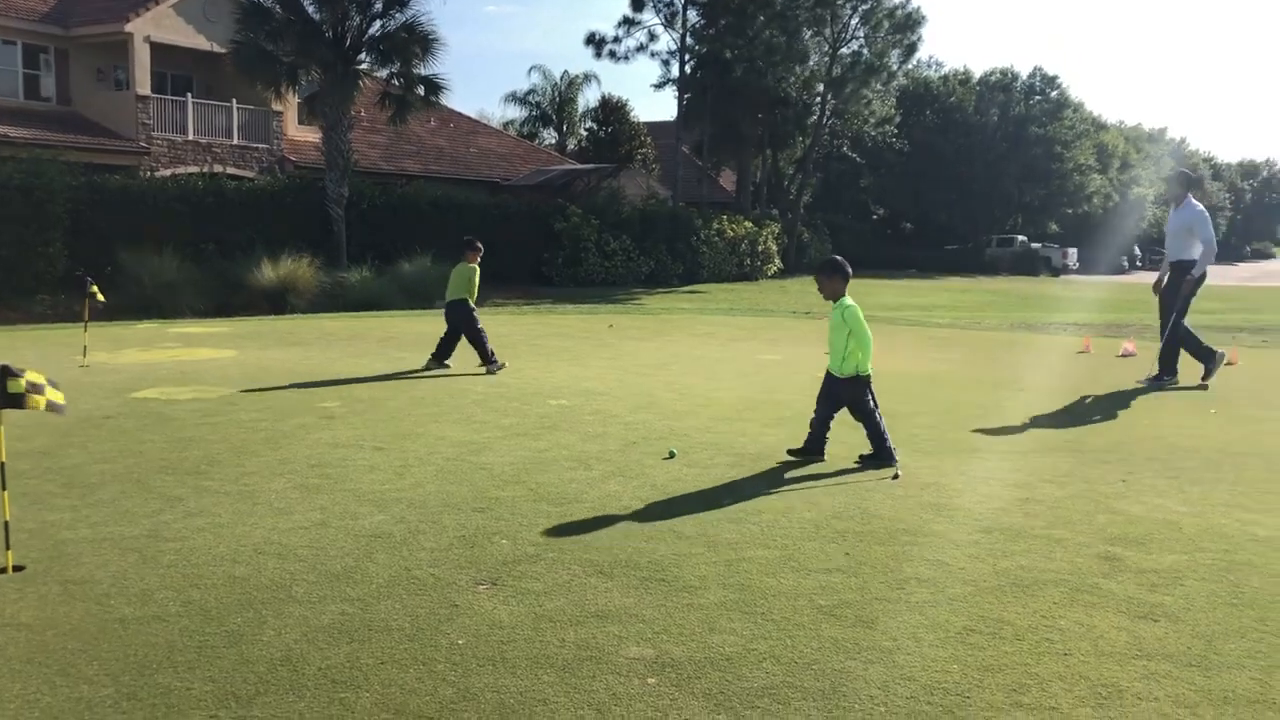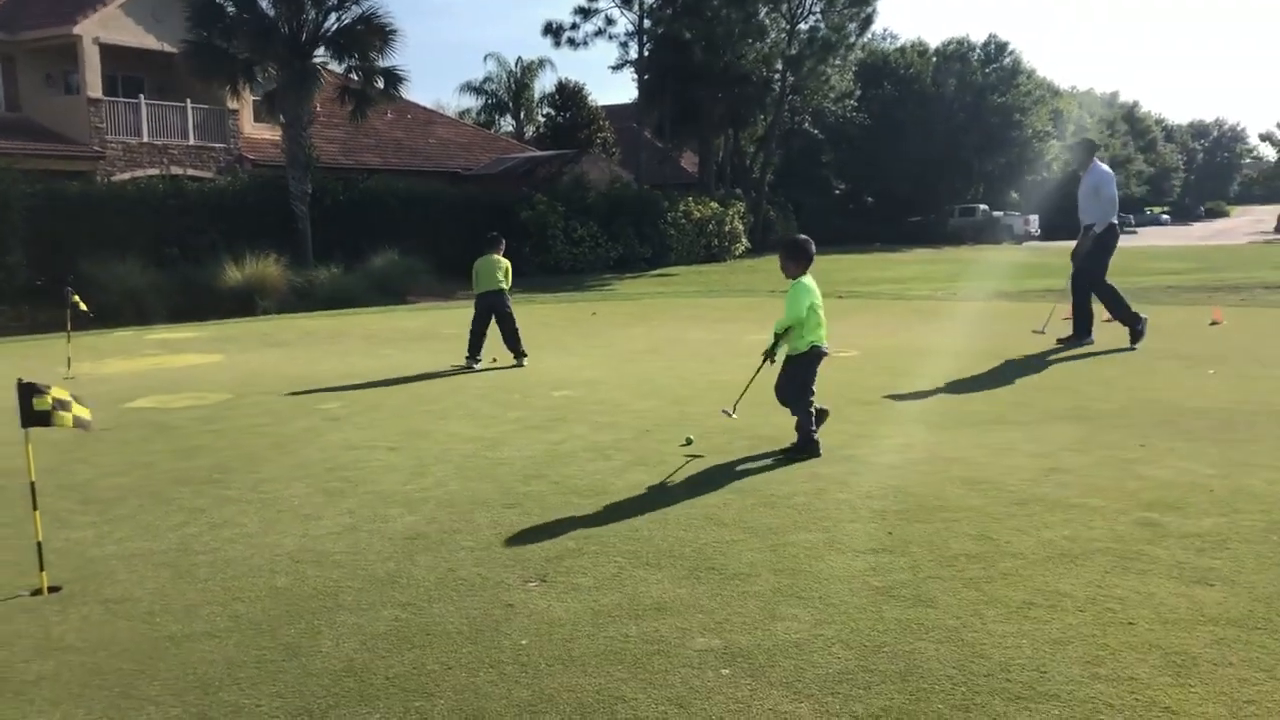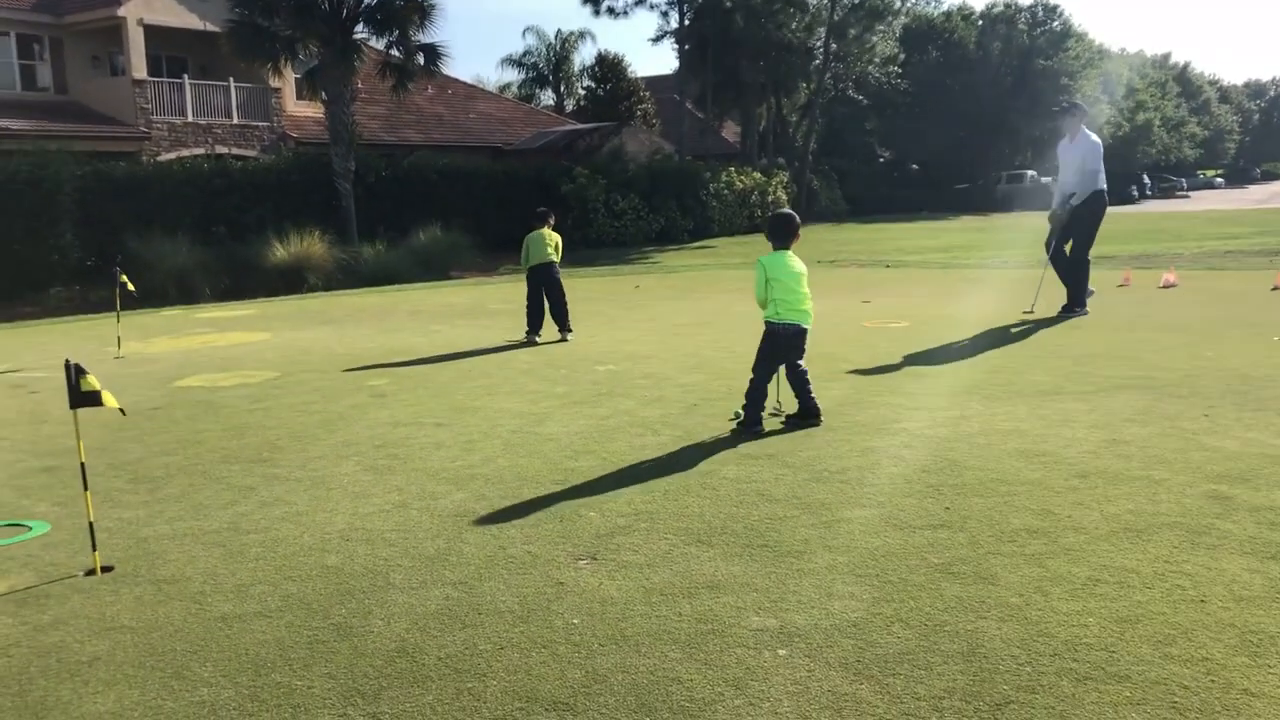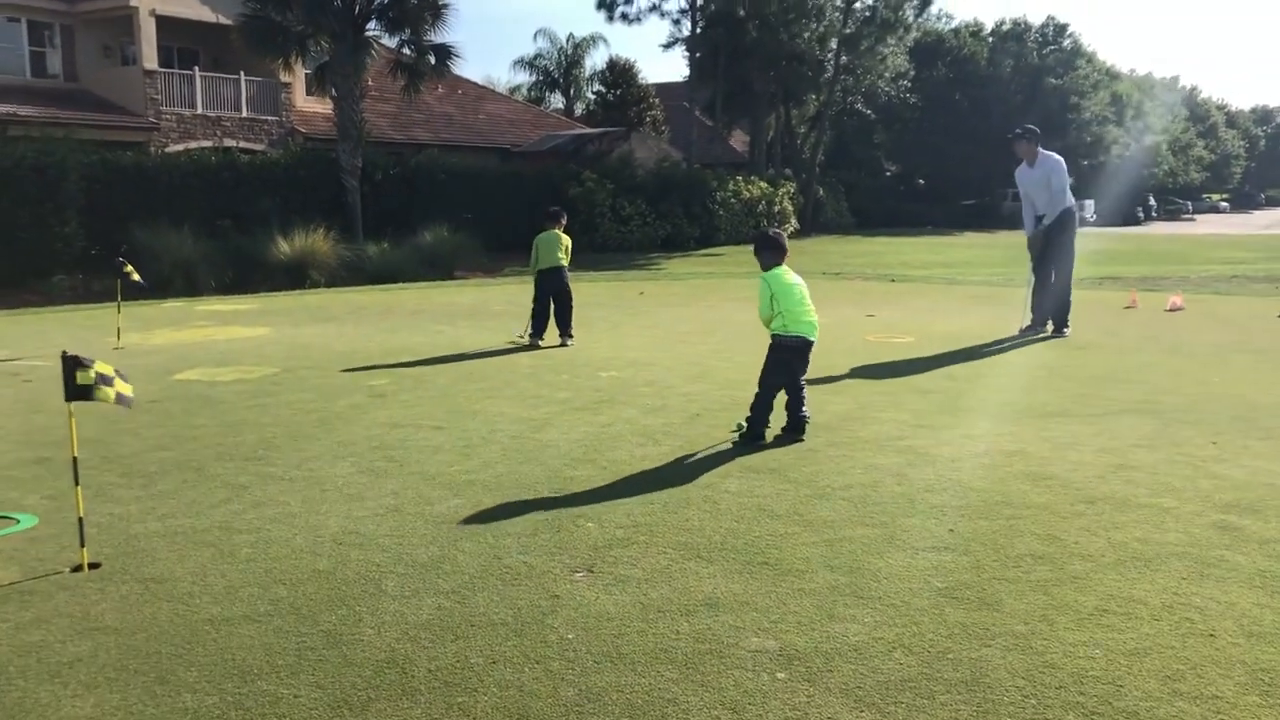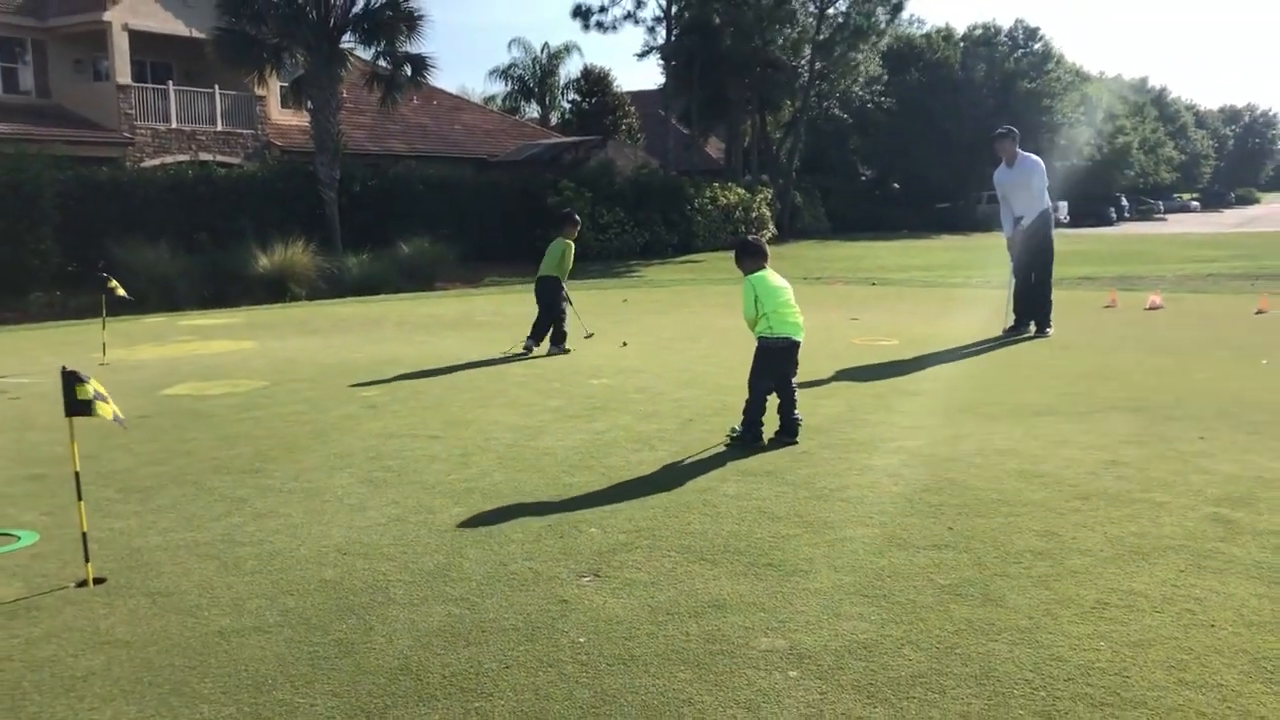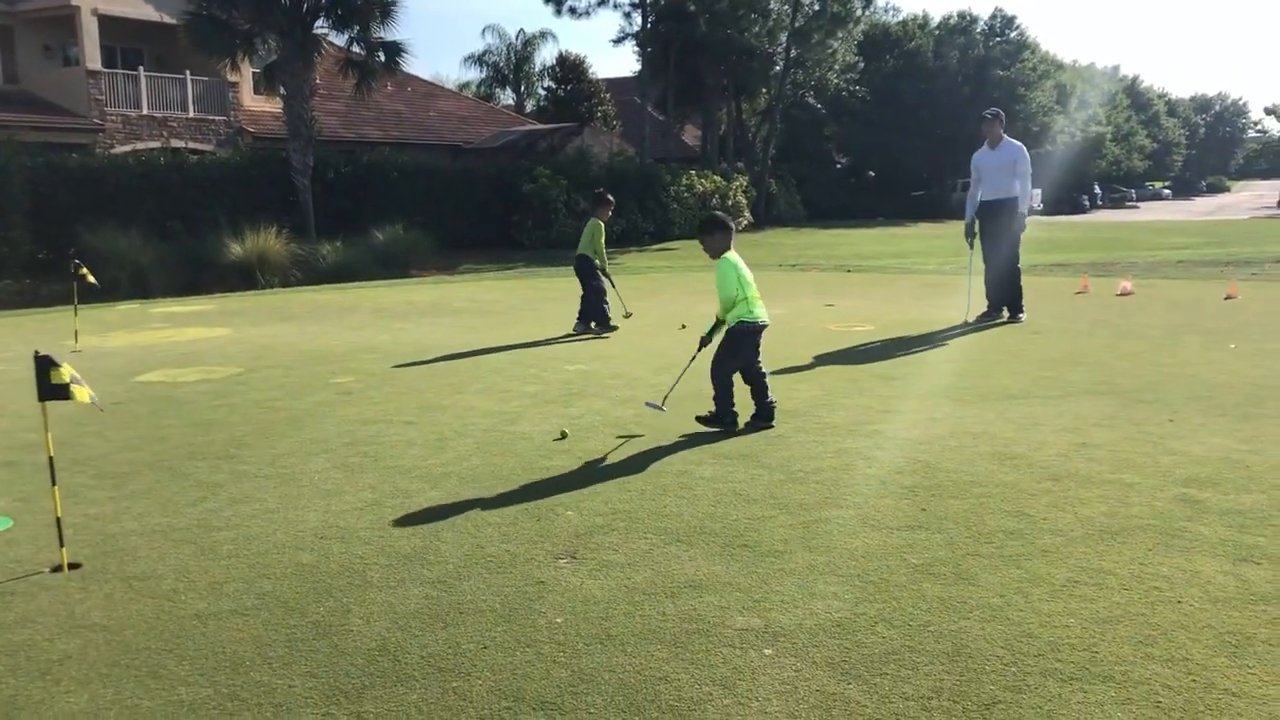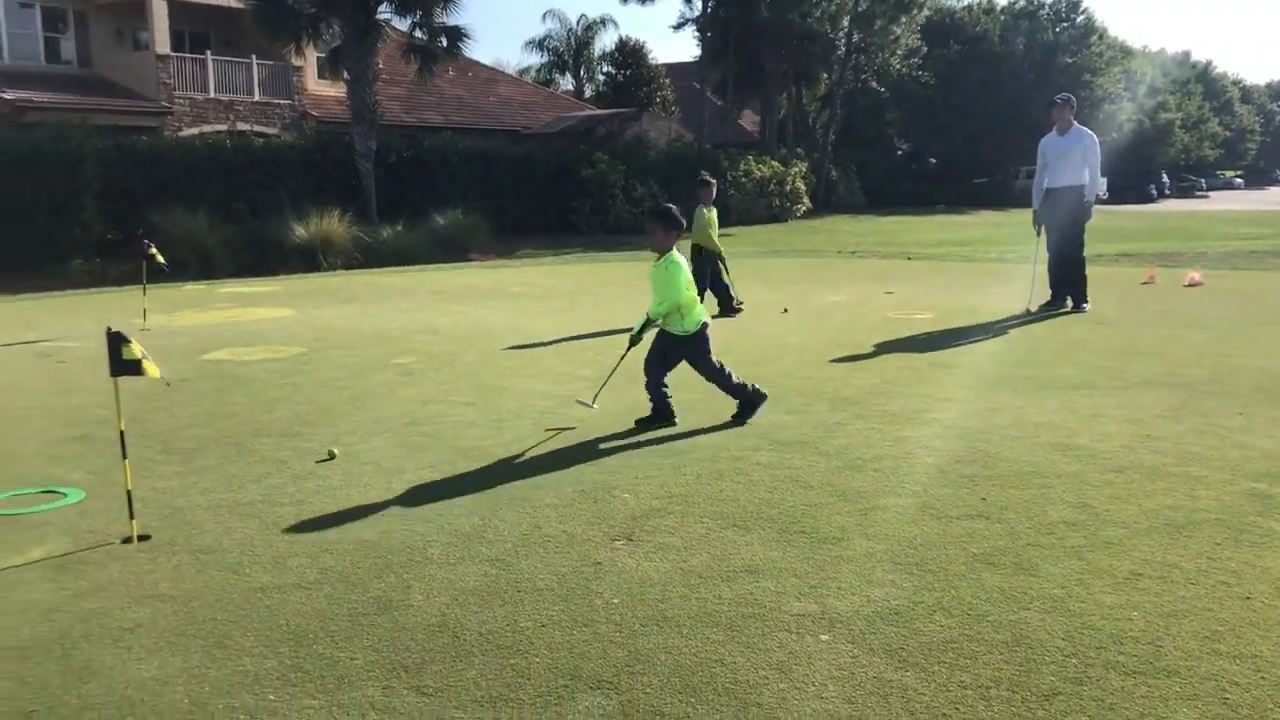
dt=0.7s
person 1, frame 1
left shoulder: (848, 309)
right shoulder: (837, 308)
left elbow: (865, 339)
left wrist: (864, 370)
left hip: (851, 375)
right hip: (836, 372)
left knee: (866, 415)
right knee: (823, 410)
left ankle: (884, 453)
right ankle: (814, 448)
person 1, frame 2
left shoulder: (802, 285)
right shoulder: (802, 284)
left elbow: (798, 314)
left wrist: (778, 329)
right wrist: (775, 345)
left hip: (808, 349)
right hip: (799, 349)
left knee: (800, 396)
right knee: (783, 390)
left ankle: (808, 444)
right ankle: (815, 416)
person 1, frame 3
left shoulder: (764, 263)
right shoulder: (800, 265)
left elbow: (761, 297)
right elbow: (793, 296)
left hip: (778, 326)
right hip: (801, 325)
left knee: (761, 372)
right knee: (796, 368)
left ankle: (752, 419)
right ankle: (809, 412)
person 1, frame 4
left shoulder: (768, 279)
right shoulder: (796, 278)
left elbow: (765, 314)
right elbow: (799, 309)
left wrist: (774, 329)
left hip: (786, 338)
right hip: (808, 336)
left knee: (768, 385)
right knee: (795, 383)
left ankle: (755, 432)
right ankle: (796, 427)
person 1, frame 5
left shoulder: (751, 281)
right shoulder: (781, 281)
left elbow: (750, 315)
right elbow: (785, 311)
left wrist: (758, 331)
left hip: (771, 340)
right hip: (793, 338)
left knee: (758, 388)
right knee: (787, 386)
left ankle: (751, 434)
right ankle: (789, 430)
person 1, frame 6
left shoulder: (725, 262)
right shoulder: (733, 261)
left elbow: (729, 296)
left wrist: (720, 316)
right wrist: (710, 332)
left hip: (743, 324)
right hip: (752, 322)
left knee: (720, 368)
right knee: (752, 370)
left ankle: (724, 416)
right ankle: (764, 414)
person 1, frame 7
left shoulder: (674, 264)
right shoulder: (658, 264)
left elbow: (674, 300)
right elbow: (660, 300)
left wrist: (651, 316)
right wrist: (641, 329)
left hip: (690, 328)
right hip: (670, 329)
left knee: (710, 371)
right knee: (653, 367)
left ankle: (750, 398)
right ankle: (662, 413)
person 2, frame 1
left shoulder: (1196, 212)
right shoulder: (1175, 210)
left elbow: (1210, 247)
left wrist: (1193, 276)
right wrist: (1161, 276)
left hip: (1188, 271)
right hip: (1177, 270)
left knee: (1170, 321)
right knee: (1172, 321)
left ankle: (1167, 373)
right ankle: (1210, 356)
person 2, frame 2
left shoulder: (1103, 174)
right shoulder: (1086, 176)
left elbow: (1111, 208)
left wrist: (1092, 235)
right wrist: (1080, 242)
left hip: (1103, 233)
right hip: (1091, 235)
left knee: (1096, 281)
right knee: (1080, 282)
left ankle: (1134, 321)
right ankle: (1082, 333)
person 2, frame 3
left shoulder: (1092, 143)
right shoulder: (1063, 144)
left elbow: (1092, 180)
left wrist: (1069, 206)
right wrist: (1056, 208)
left hip: (1091, 201)
right hip: (1072, 203)
left knee: (1079, 253)
right knee: (1053, 246)
left ankle: (1077, 303)
right ankle: (1080, 290)
person 2, frame 4
left shoulder: (1054, 162)
right shoulder: (1020, 173)
left elbow: (1060, 198)
right elbow: (1027, 204)
left wrist: (1042, 227)
right wrist: (1030, 234)
left hip: (1063, 217)
right hip: (1041, 221)
left knee: (1062, 271)
right knee: (1040, 273)
left ankle: (1061, 323)
right ankle: (1039, 321)
person 2, frame 5
left shoulder: (1033, 164)
right shoulder: (999, 174)
left elbow: (1038, 199)
right elbow: (1005, 206)
left wrist: (1022, 228)
right wrist: (1009, 235)
left hip: (1039, 220)
right hip: (1019, 224)
left knee: (1042, 274)
right knee: (1021, 275)
left ankle: (1043, 322)
right ankle: (1022, 321)
person 2, frame 6
left shoulder: (1016, 149)
right shoulder: (978, 156)
left elbow: (1025, 183)
right elbow: (974, 188)
left wrist: (1022, 213)
right wrist: (969, 220)
left hip: (1008, 207)
right hip: (986, 210)
left knee: (1010, 260)
right knee: (991, 262)
left ankle: (1016, 309)
right ankle: (995, 307)
person 2, frame 7
left shoulder: (1086, 137)
right shoulder: (1046, 141)
left elbow: (1094, 171)
right elbow: (1040, 174)
left wrist: (1089, 201)
right wrist: (1036, 206)
left hip: (1075, 195)
right hip: (1052, 197)
left knee: (1074, 248)
right knee: (1055, 250)
left ankle: (1080, 298)
right ankle: (1058, 296)
